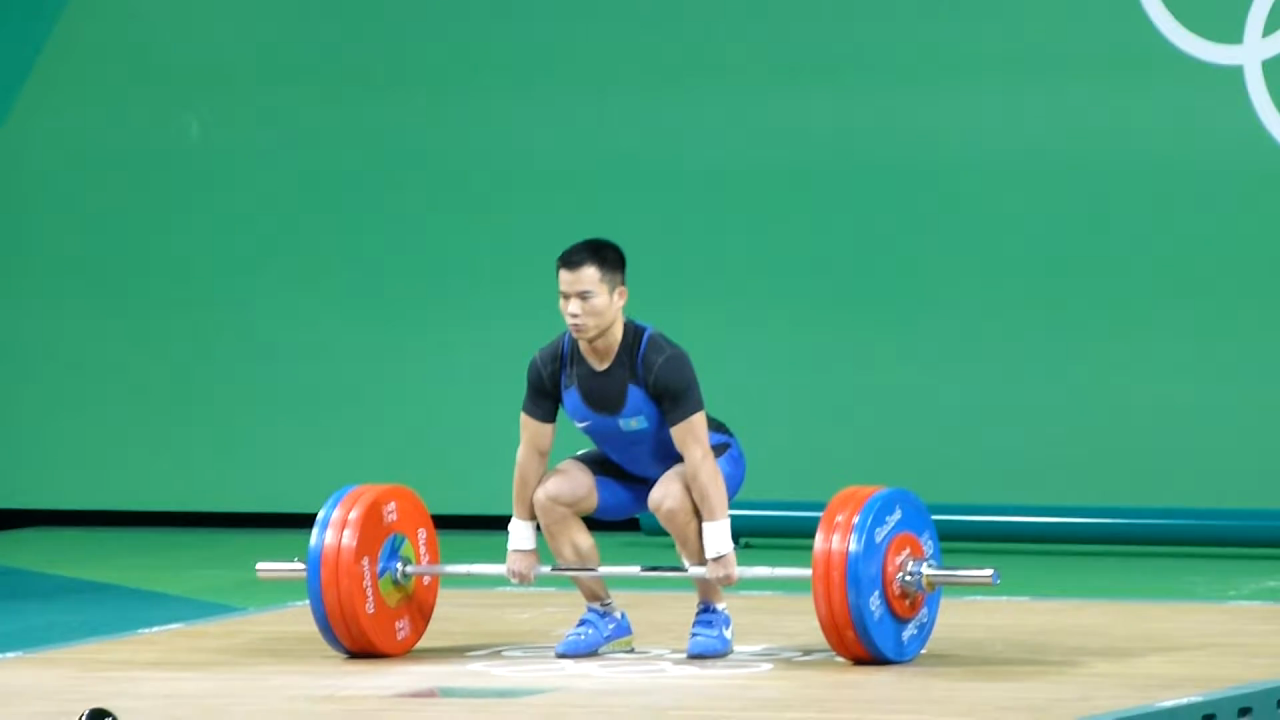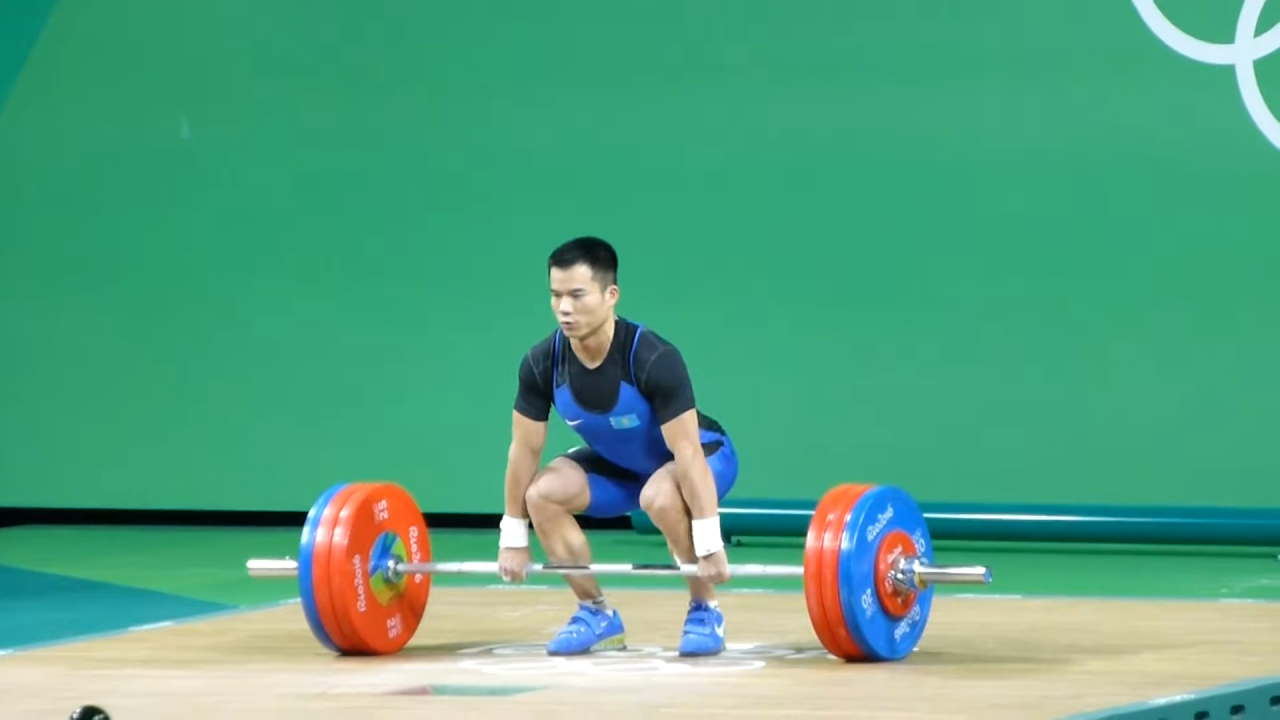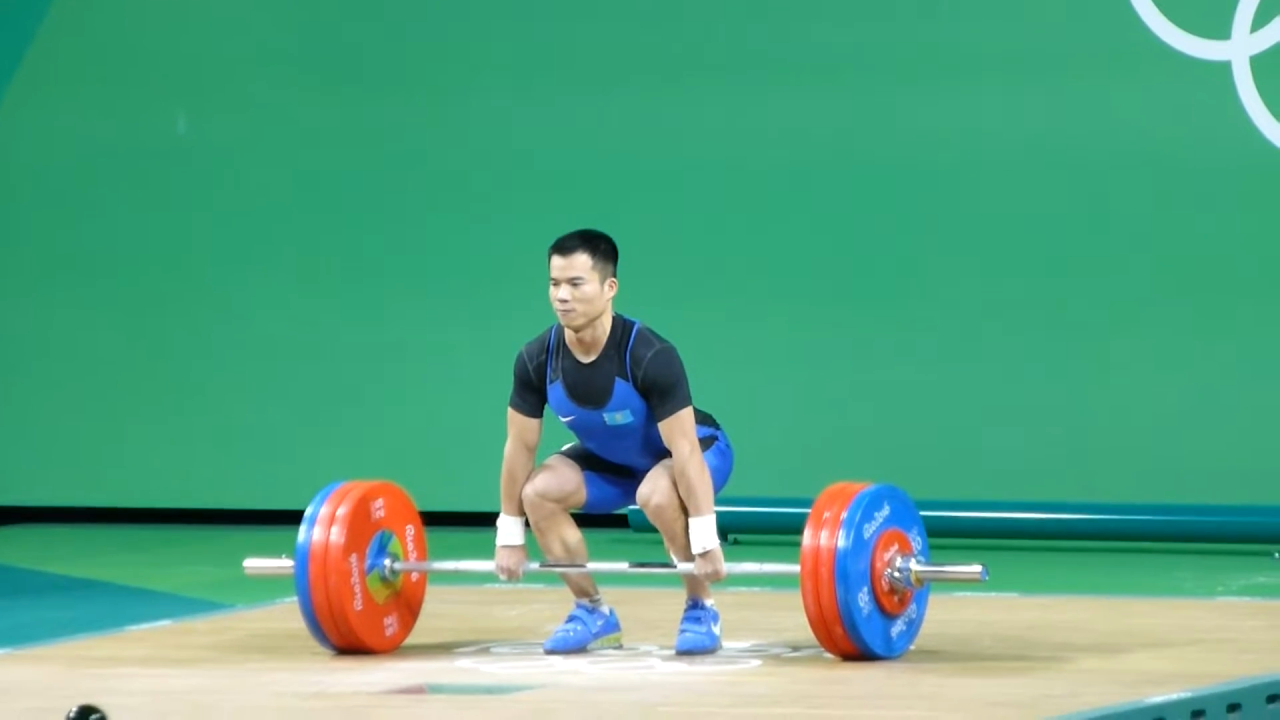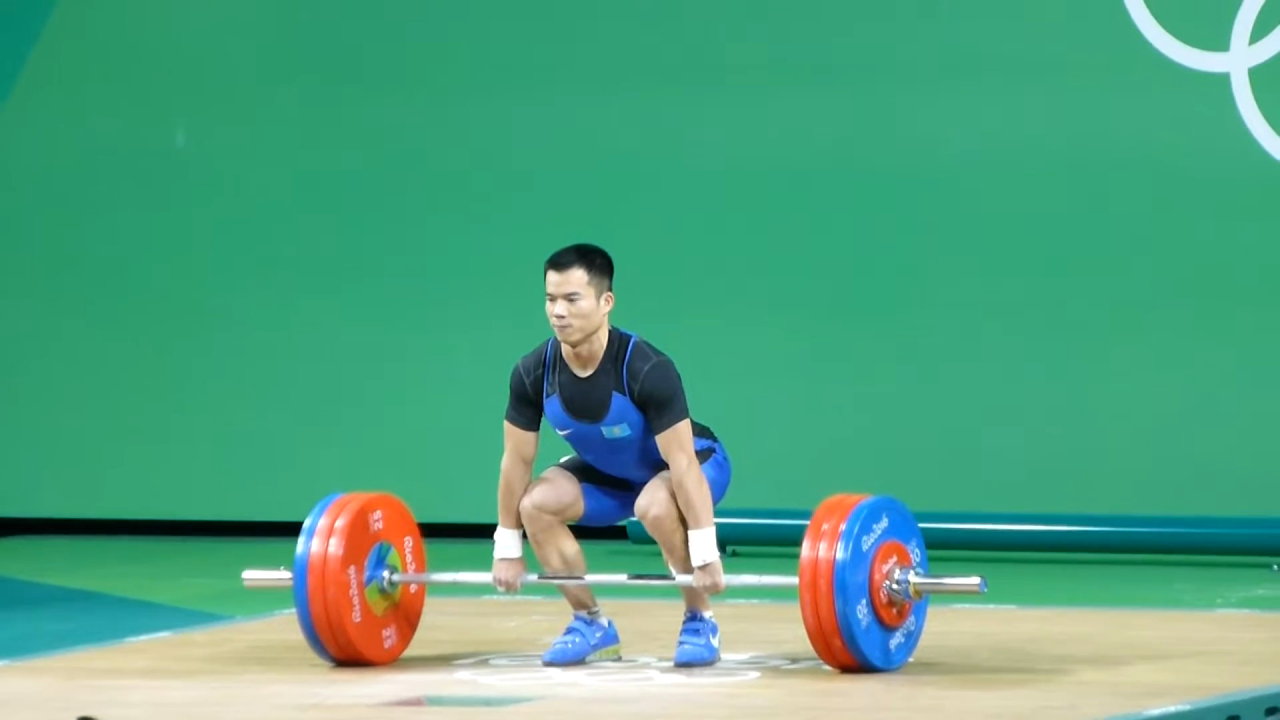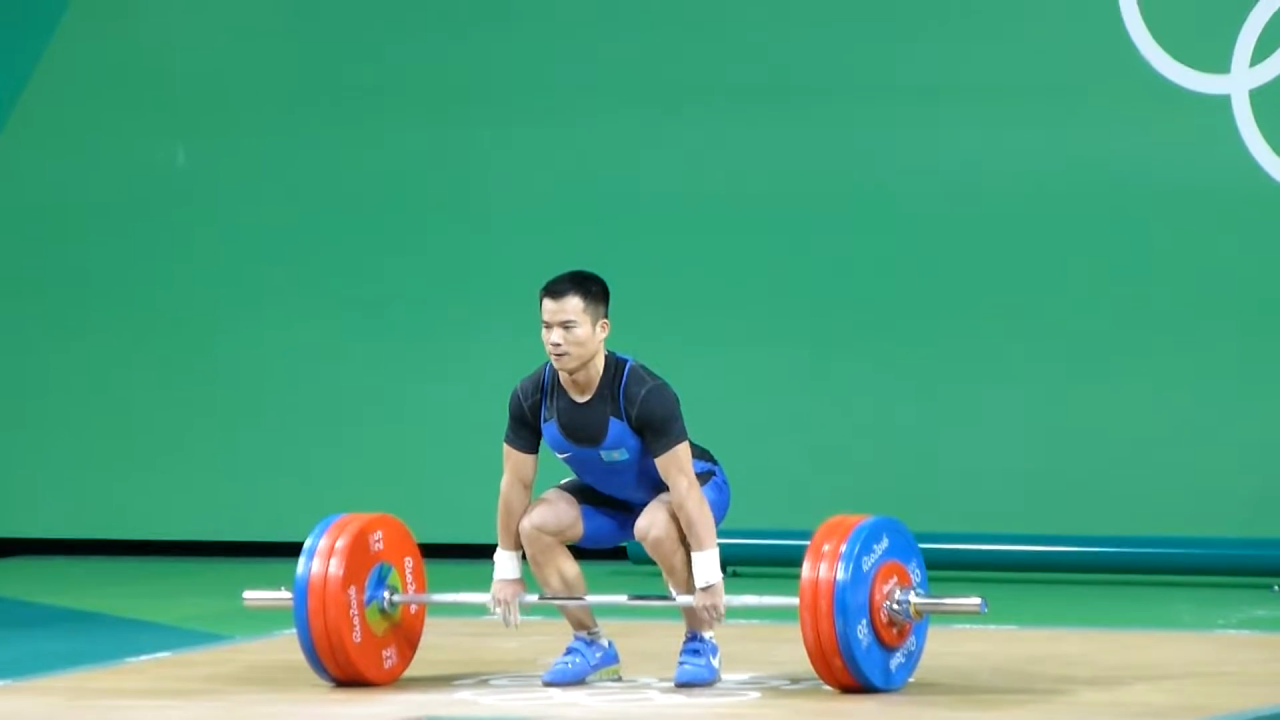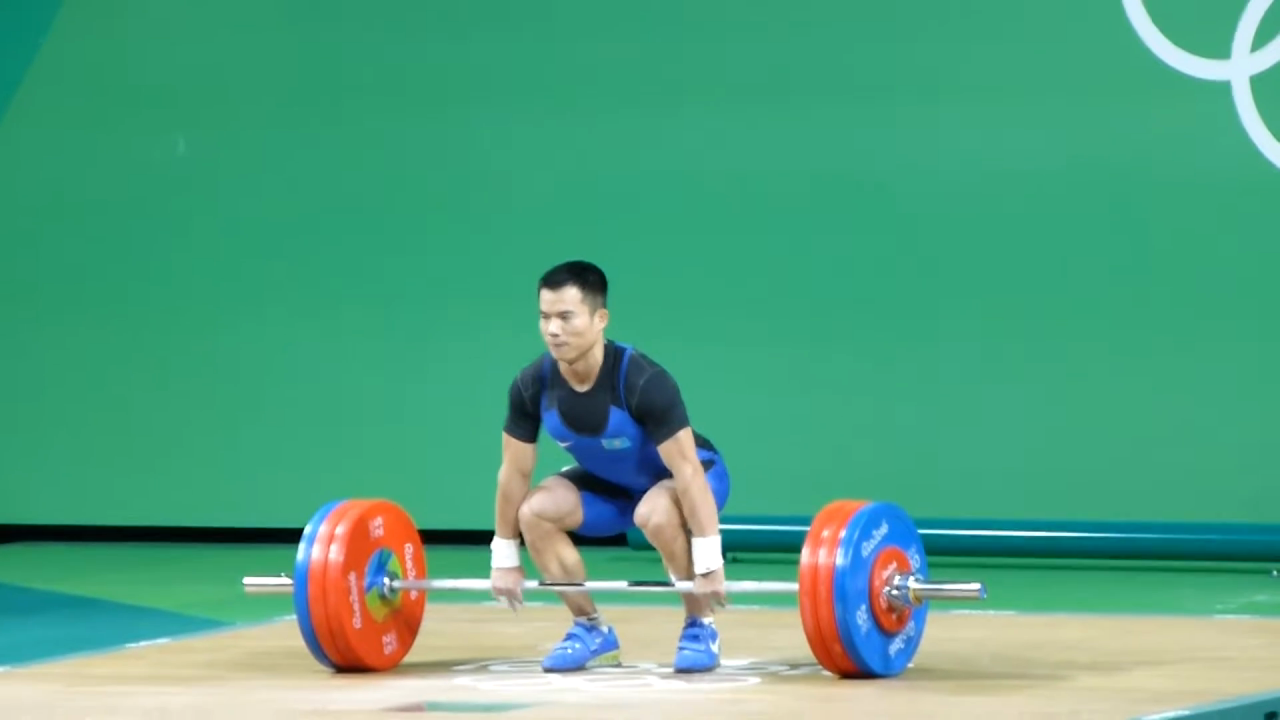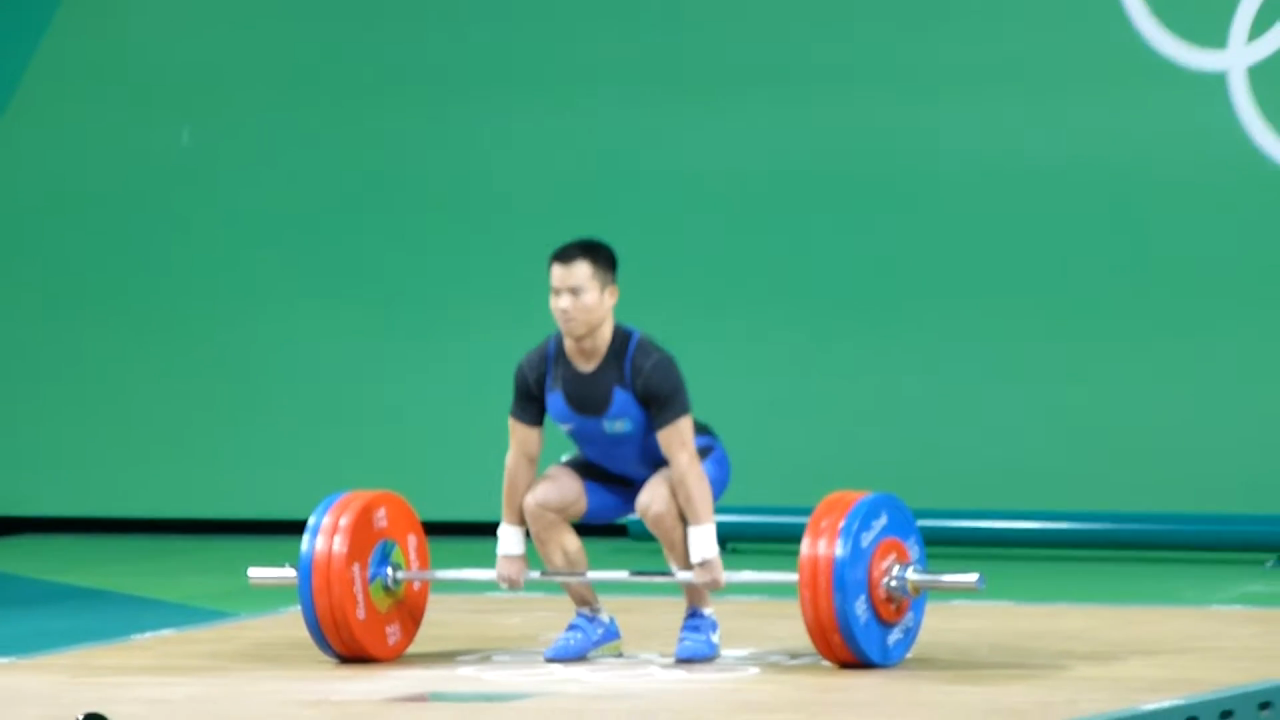
dt=0.2s
person 1, frame 1
left shoulder: (660, 360)
right shoulder: (550, 364)
left elbow: (697, 455)
right elbow: (532, 451)
left wrist: (719, 545)
right wrist: (521, 539)
left hip: (710, 455)
right hip: (627, 464)
left knee: (669, 498)
right knee: (550, 495)
left ankle: (713, 613)
right ankle: (605, 614)
person 1, frame 2
left shoulder: (653, 357)
right shoulder: (542, 362)
left elbow: (687, 452)
right elbow: (524, 449)
left wrist: (710, 543)
right wrist: (514, 538)
left hip: (702, 452)
right hip: (619, 460)
left knee: (660, 496)
right knee: (542, 493)
left ankle: (705, 611)
right ankle: (597, 612)
person 1, frame 3
left shoulder: (649, 354)
right shoulder: (537, 358)
left elbow: (684, 450)
right elbow: (519, 446)
left wrist: (706, 540)
right wrist: (510, 536)
left hip: (697, 448)
right hip: (612, 457)
left knee: (657, 494)
right knee: (539, 491)
left ankle: (701, 610)
right ankle: (593, 611)
person 1, frame 4
left shoulder: (646, 368)
right shoulder: (533, 371)
left elbow: (682, 463)
right elbow: (516, 460)
left wrist: (705, 553)
right wrist: (508, 548)
left hip: (694, 460)
right hip: (610, 470)
left knee: (655, 506)
right knee: (536, 503)
left ankle: (700, 622)
right ankle: (591, 622)
person 1, frame 5
left shoulder: (643, 392)
right shoulder: (531, 395)
left elbow: (683, 485)
right elbow: (516, 482)
left wrist: (708, 575)
right wrist: (507, 570)
left hip: (693, 483)
right hip: (611, 493)
left knee: (655, 527)
right knee: (535, 524)
left ankle: (700, 642)
right ankle: (592, 643)
person 1, frame 6
left shoulder: (642, 380)
right shoulder: (531, 384)
left elbow: (687, 471)
right elbow: (514, 472)
left wrist: (710, 563)
right wrist: (504, 558)
left hip: (694, 471)
right hip: (610, 480)
left knee: (656, 514)
right knee: (535, 511)
left ankle: (700, 628)
right ankle: (592, 629)
person 1, frame 7
left shoulder: (648, 364)
right shoulder: (537, 368)
left elbow: (683, 460)
right elbow: (521, 457)
left wrist: (705, 551)
right wrist: (510, 545)
left hip: (692, 459)
right hip: (612, 469)
left knee: (656, 503)
right knee: (539, 501)
left ankle: (701, 618)
right ankle: (593, 619)
